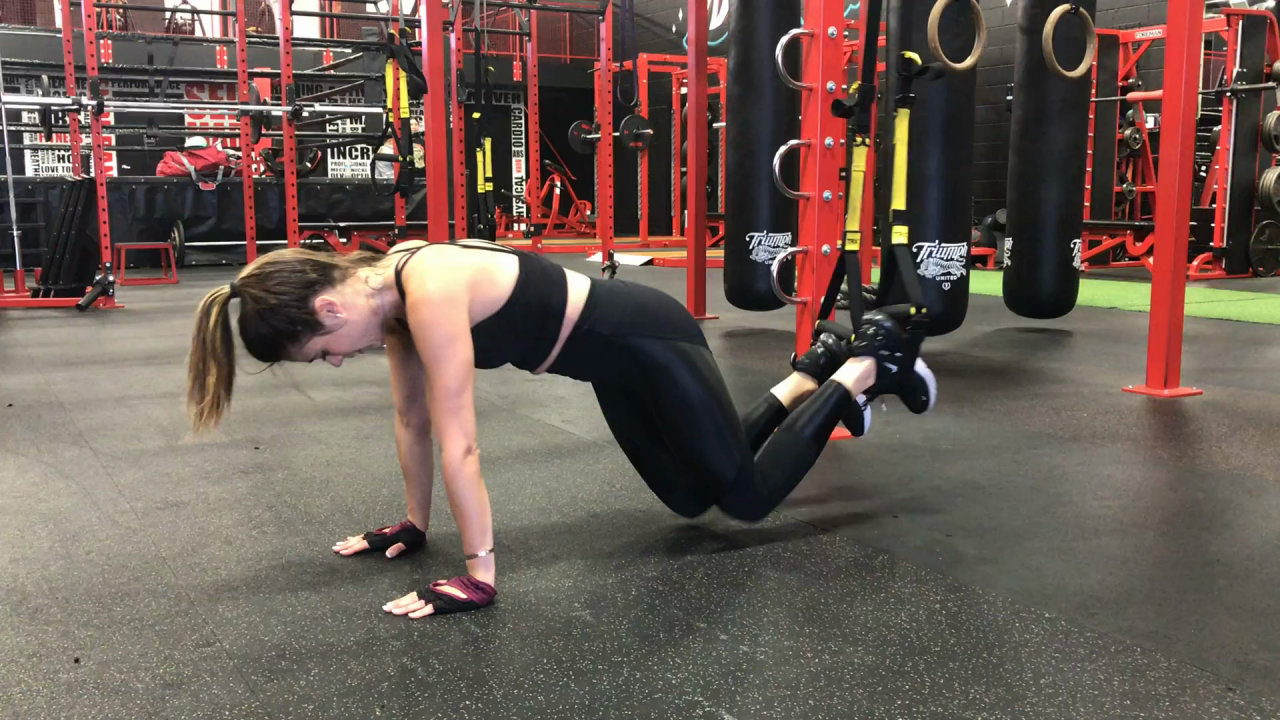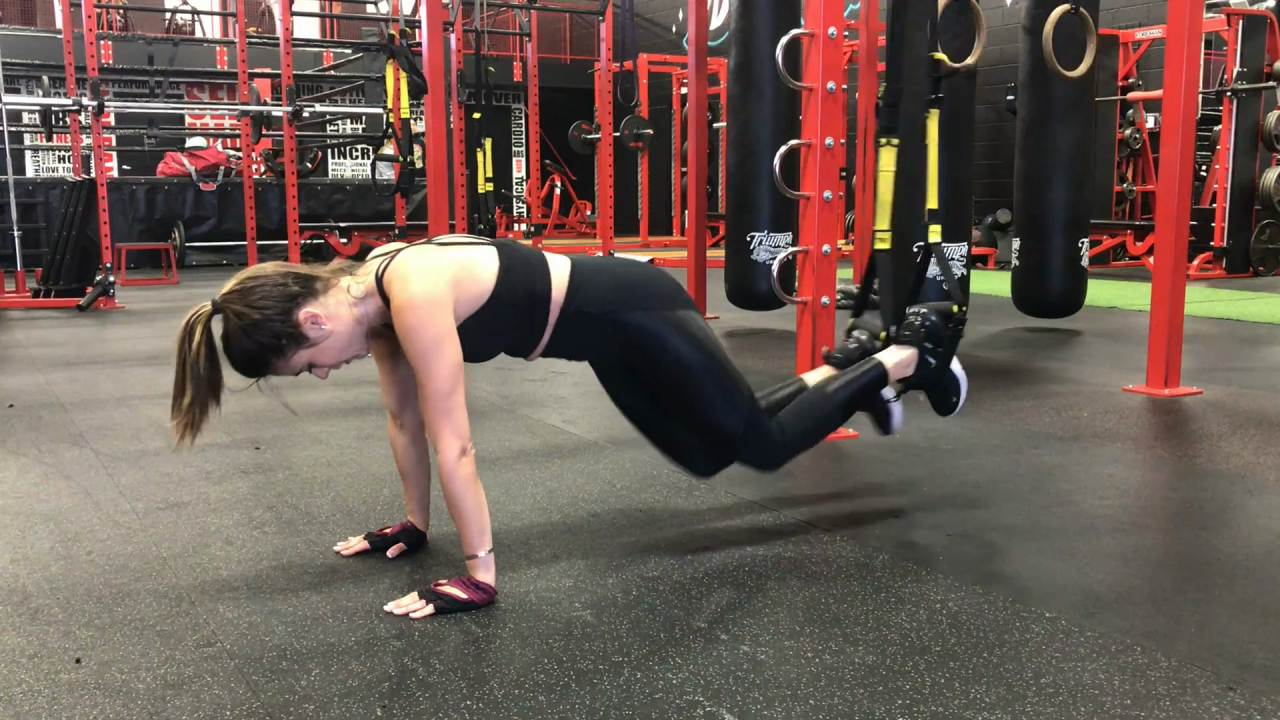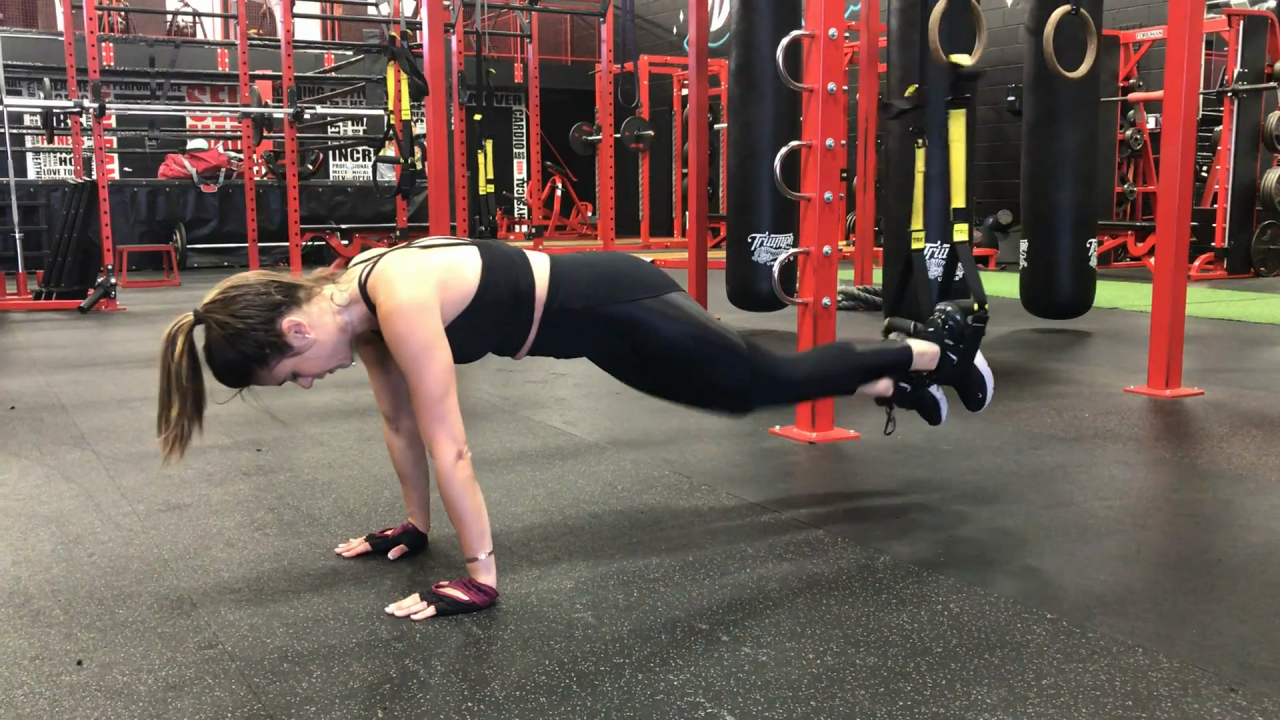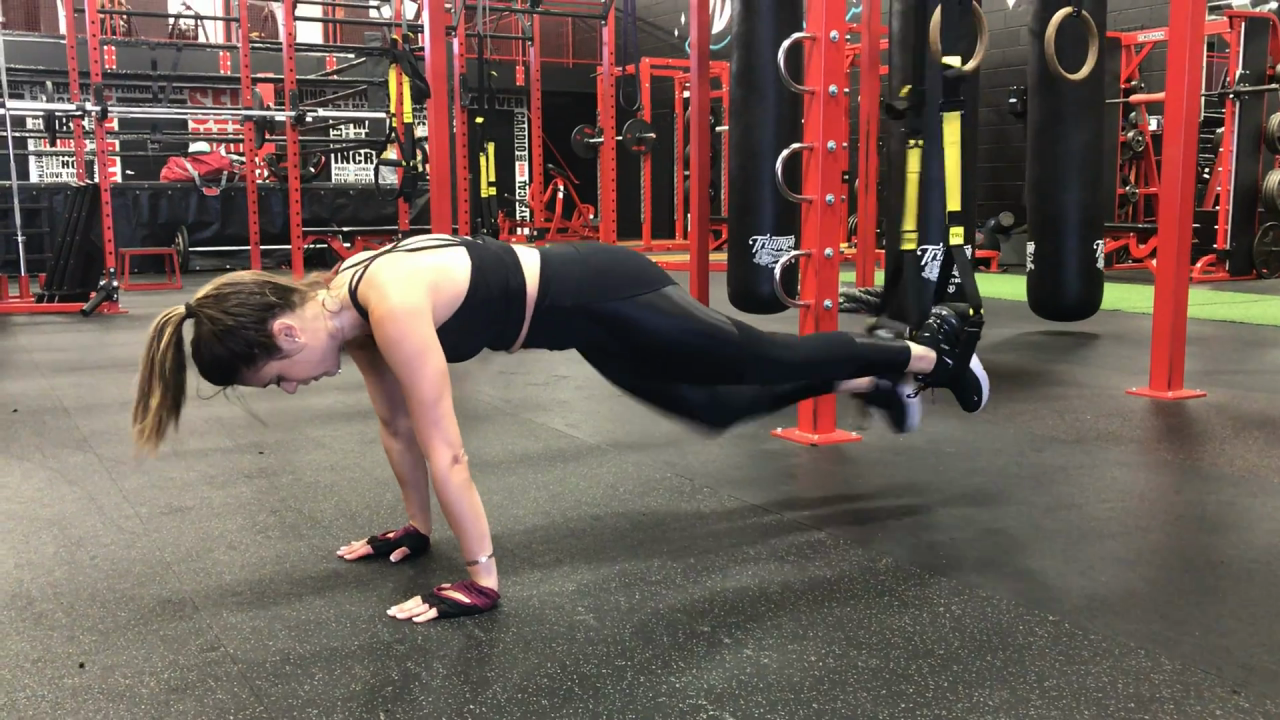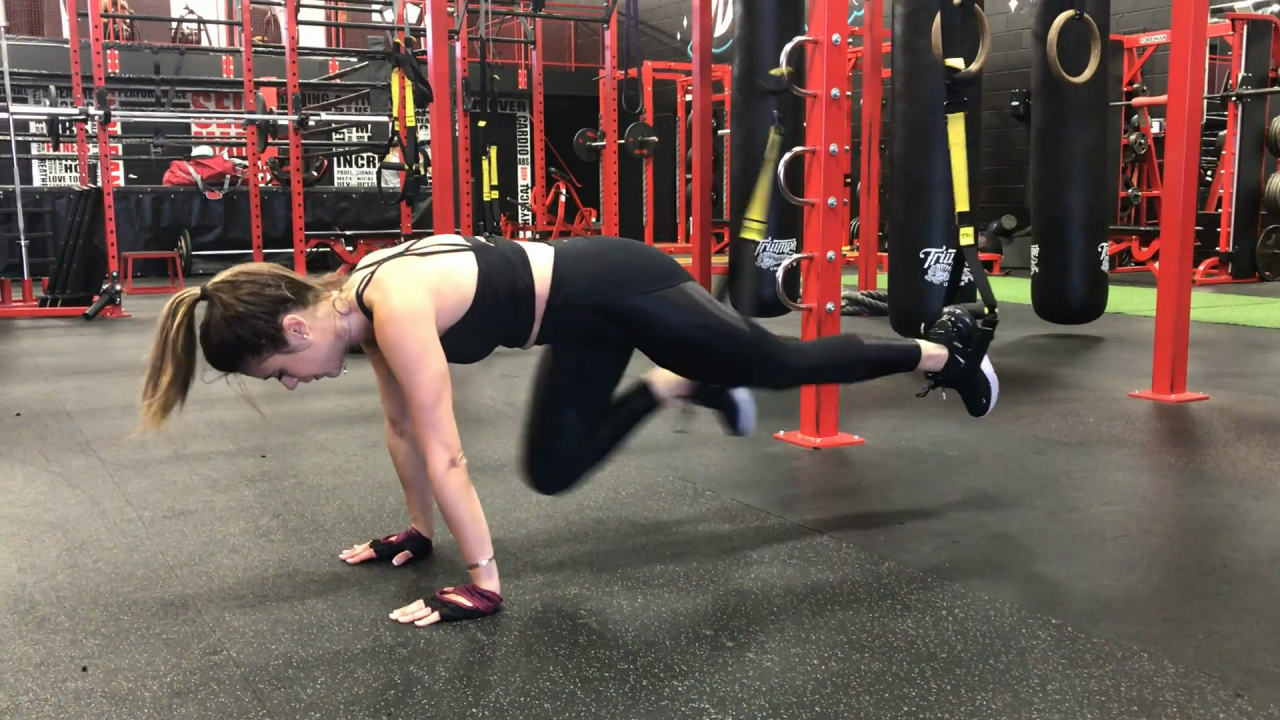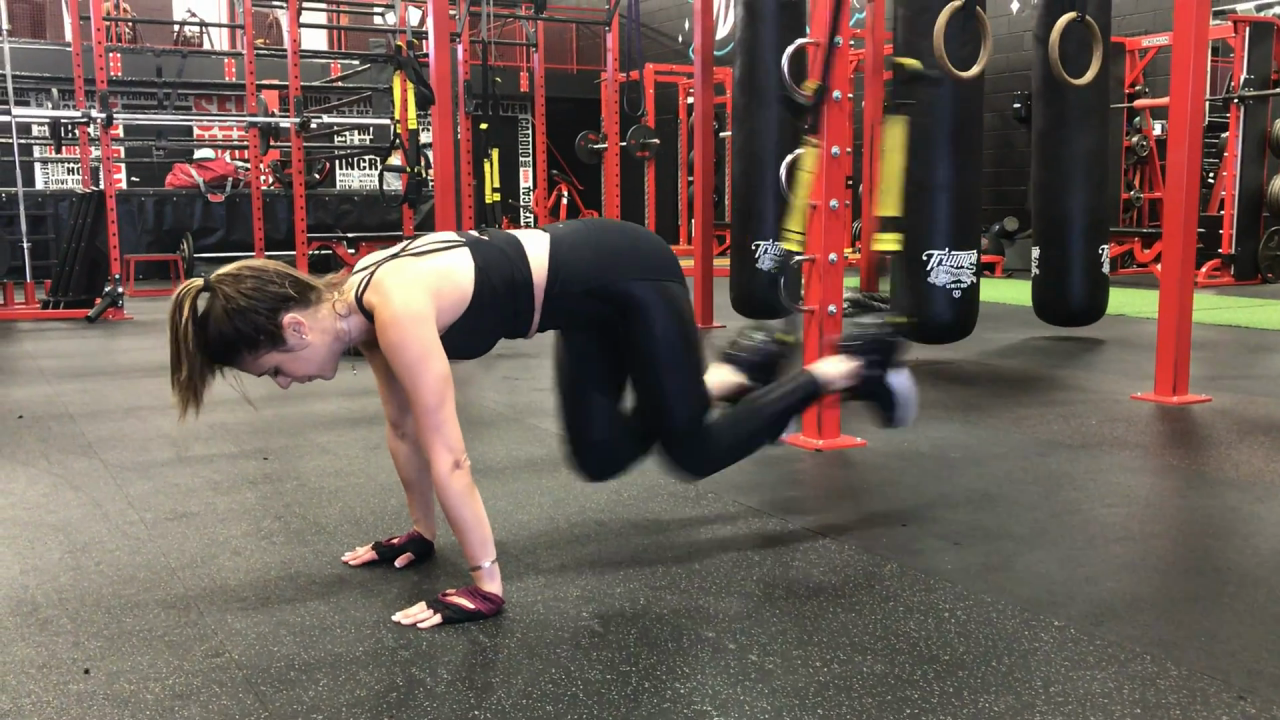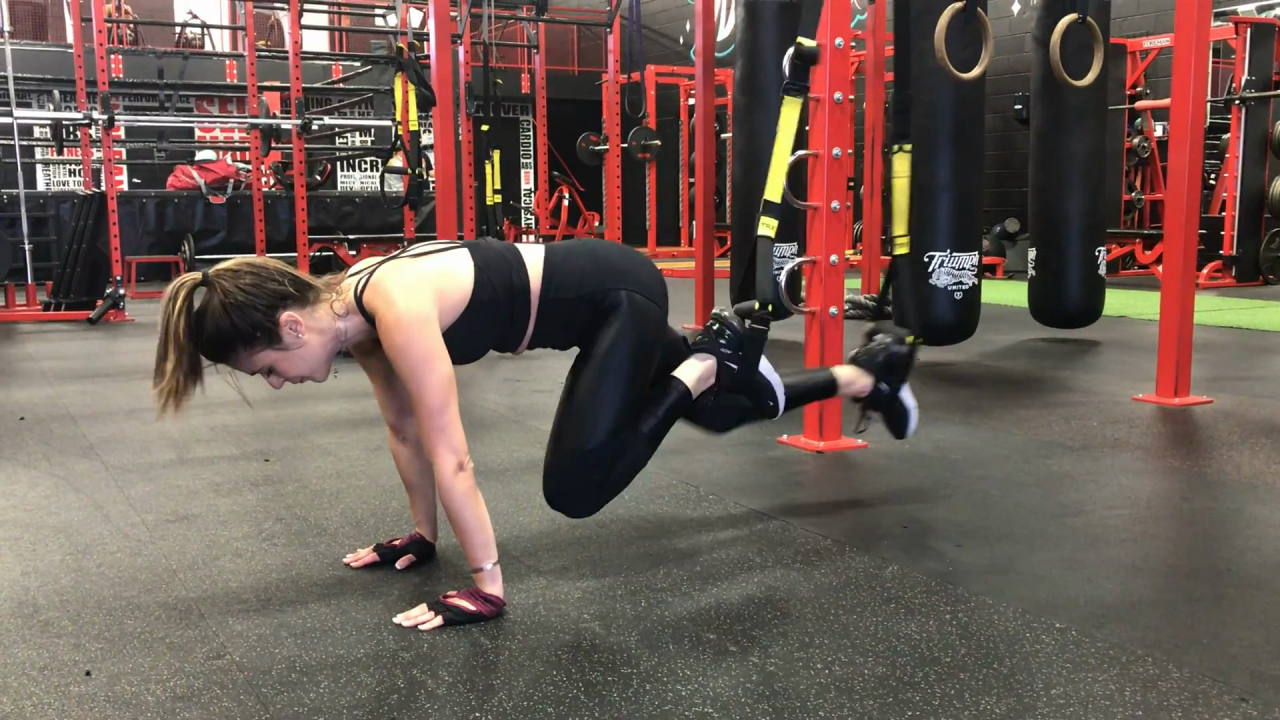
dt=0.2s
person 1, frame 1
left shoulder: (429, 292)
right shoulder: (380, 290)
left elbow: (457, 440)
right elbow: (411, 416)
left wrist: (480, 573)
right wrist: (413, 523)
left hip: (643, 338)
right hip: (609, 352)
left knee: (750, 494)
right knee: (690, 497)
left ankle: (871, 364)
right ankle: (812, 375)
person 1, frame 2
left shoulder: (412, 294)
right shoulder: (368, 296)
left elbow: (451, 441)
right elbow: (404, 419)
left wrist: (481, 573)
right wrist: (413, 523)
left hip: (633, 313)
right hip: (605, 334)
left knee: (761, 441)
right knee: (710, 459)
left ankle: (911, 357)
right ankle: (841, 371)
person 1, frame 3
left shoulder: (396, 300)
right shoulder: (355, 303)
left elbow: (447, 444)
right elbow: (400, 423)
left wrist: (481, 575)
right wrist: (413, 524)
left hip: (614, 307)
right hip: (592, 321)
left knee: (775, 377)
right knee: (746, 396)
left ankle: (937, 351)
right ankle: (898, 388)
person 1, frame 4
left shoulder: (387, 305)
right shoulder: (345, 304)
left elbow: (444, 449)
right elbow: (395, 425)
left wrist: (481, 577)
right wrist: (413, 527)
left hip: (607, 300)
right hip: (583, 310)
left knee: (772, 359)
right knee: (717, 403)
left ankle: (934, 354)
right ankle: (872, 386)
person 1, frame 5
left shoulder: (394, 310)
right shoulder: (359, 301)
left elbow: (443, 455)
right elbow: (402, 428)
left wrist: (483, 580)
right wrist: (418, 530)
left hip: (620, 289)
right hip: (585, 302)
left knee: (784, 364)
right knee: (551, 470)
left ankle: (946, 351)
right ankle: (683, 385)
person 1, frame 6
left shoulder: (391, 309)
right shoulder: (350, 305)
left elbow: (447, 454)
right elbow: (404, 428)
left wrist: (485, 584)
right wrist: (421, 533)
left hip: (624, 279)
right hip: (587, 284)
left knee: (698, 450)
right knee: (600, 457)
left ankle: (851, 364)
right ankle: (728, 373)
person 1, frame 7
left shoulder: (393, 311)
right shoulder: (352, 310)
left elbow: (450, 458)
right elbow: (405, 431)
left wrist: (487, 585)
right wrist: (421, 534)
left hip: (616, 293)
right hip: (588, 298)
left knee: (577, 486)
right knee: (709, 414)
left ankle: (709, 363)
right ankle: (870, 375)
